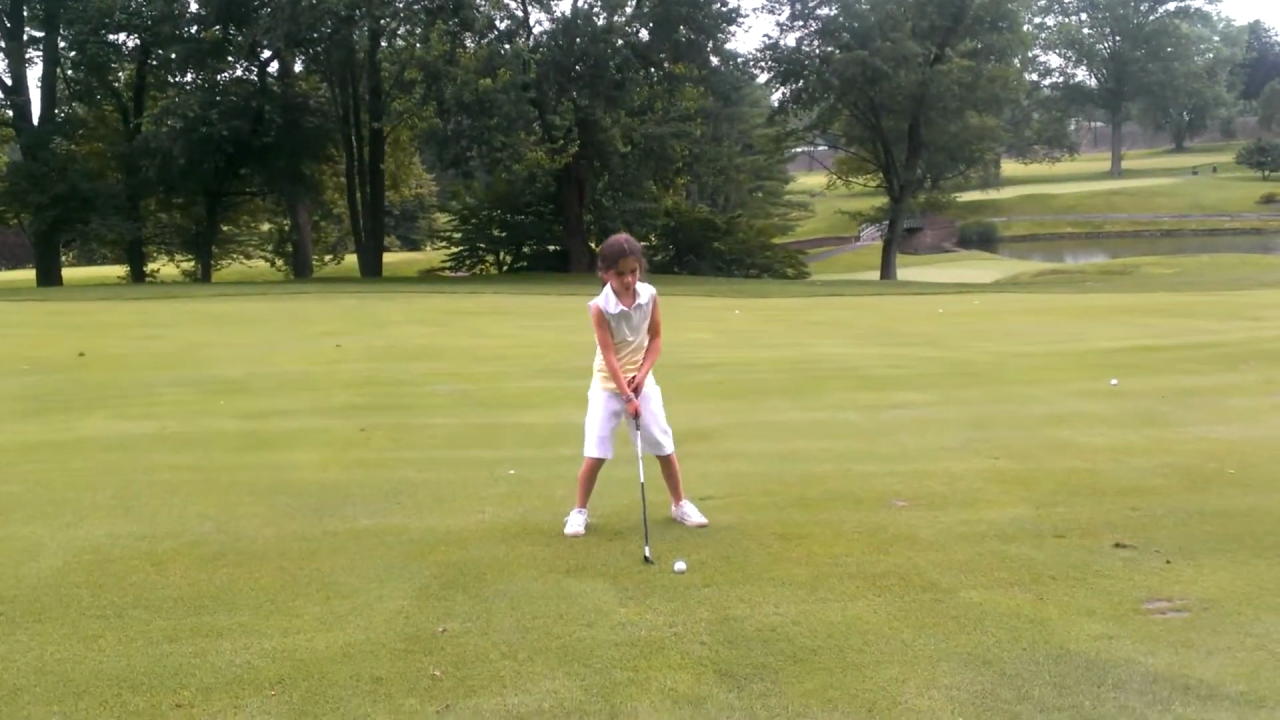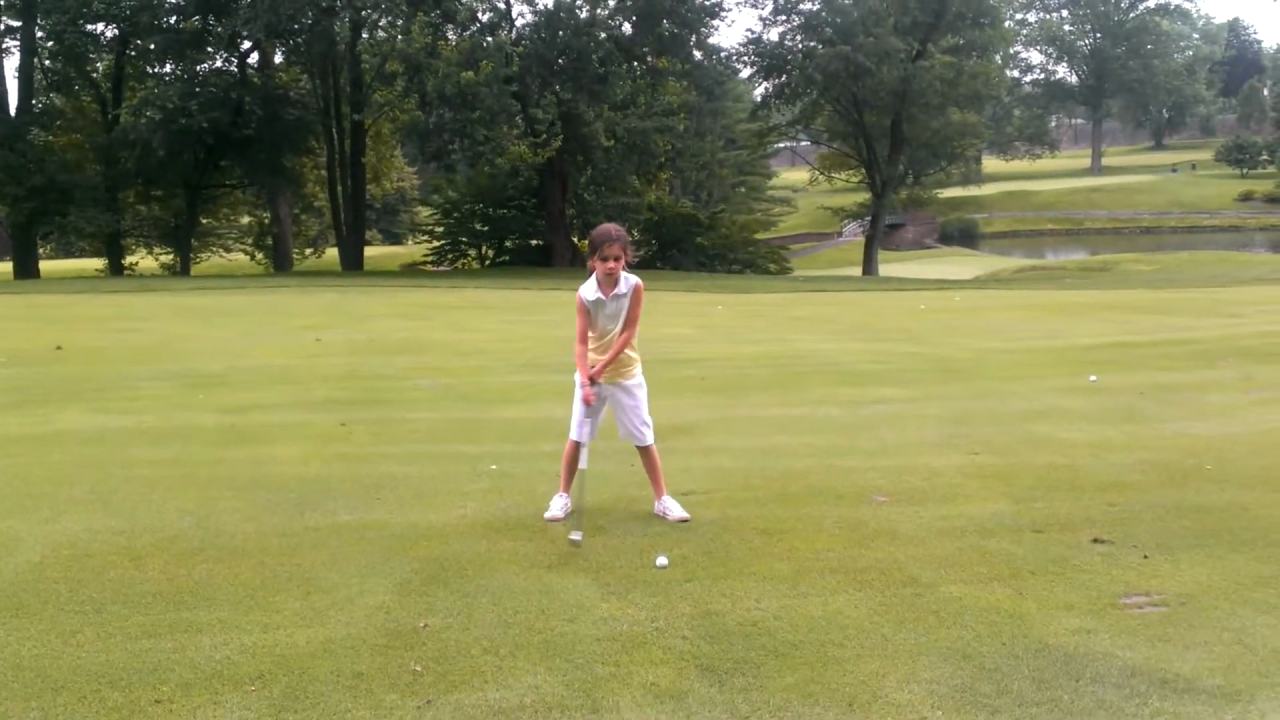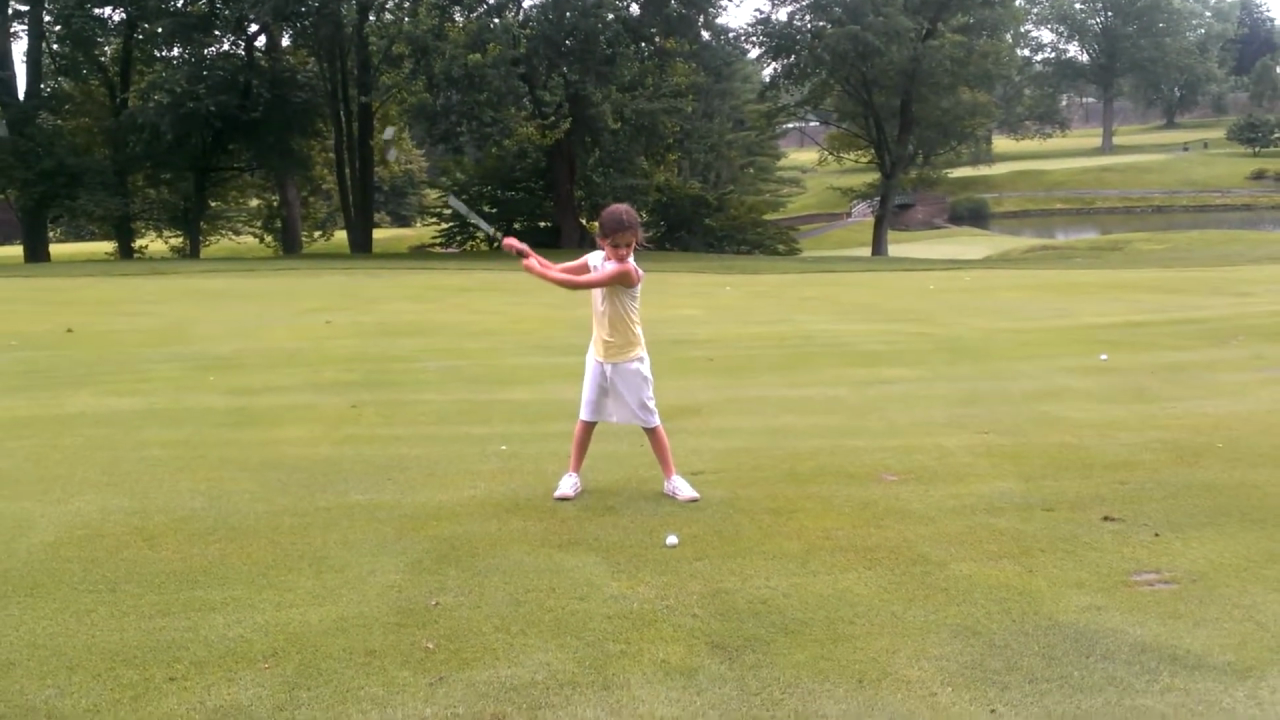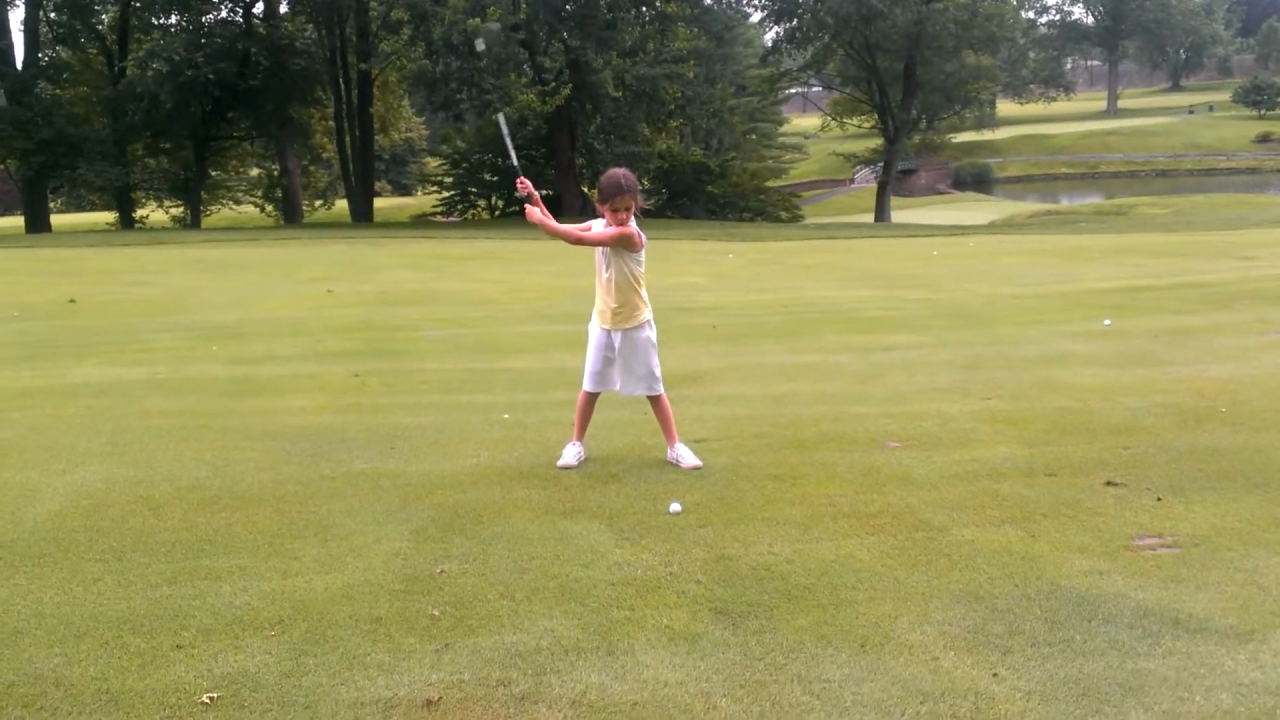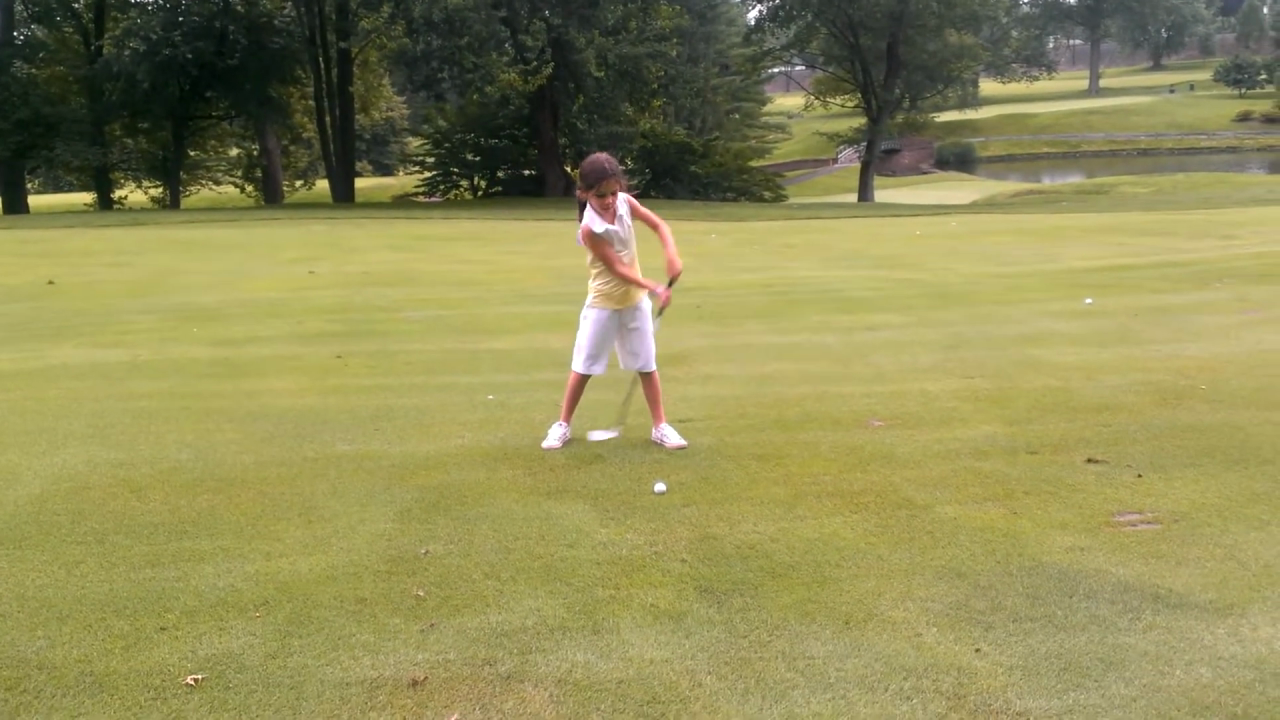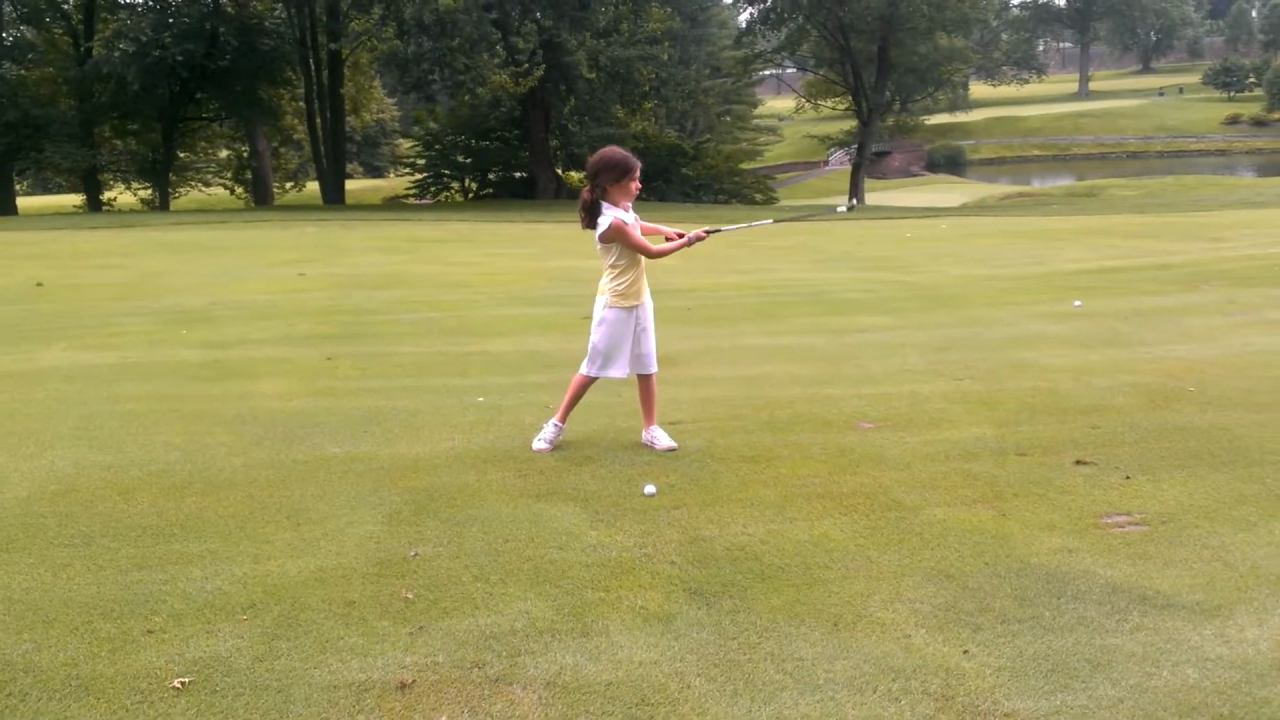
dt=0.5s
person 1, frame 1
left shoulder: (650, 296)
right shoulder: (600, 308)
left elbow: (655, 338)
right elbow: (610, 355)
left wrist: (642, 375)
right wrist: (626, 396)
left hip: (642, 383)
right hip: (608, 386)
left knee: (664, 447)
right knee: (596, 453)
left ankle: (680, 504)
right ankle: (579, 511)
person 1, frame 2
left shoulder: (634, 286)
right shoulder: (585, 294)
left elbow: (628, 333)
right elbow: (581, 342)
left wrist: (604, 368)
right wrist: (585, 380)
left hip: (626, 374)
right hip: (591, 372)
left knee: (644, 438)
right knee: (577, 436)
left ankle: (662, 499)
right ankle: (563, 496)
person 1, frame 3
left shoulder: (627, 271)
right shoulder: (595, 259)
left elbow: (576, 283)
right elbow: (558, 270)
left wrist: (536, 269)
right wrist: (529, 253)
left hip: (628, 357)
right hip: (599, 354)
left knee: (649, 419)
right knee: (587, 416)
left ankle: (671, 478)
right ankle: (572, 475)
person 1, frame 4
left shoulder: (630, 234)
right shoulder: (599, 226)
left elbow: (576, 239)
right elbow: (562, 229)
left wrist: (539, 220)
right wrist: (536, 200)
left hip: (635, 324)
right hip: (603, 322)
left knee: (653, 387)
right knee: (591, 385)
left ankle: (674, 446)
right ankle: (576, 444)
person 1, frame 5
left shoulder: (623, 202)
right shoulder: (590, 229)
left elbow: (658, 224)
right elbow: (618, 269)
left wrist: (671, 253)
right wrist: (653, 288)
left hip: (635, 302)
right hip: (602, 305)
left knee: (647, 365)
right knee: (583, 366)
left ankle: (660, 426)
right ankle: (563, 424)
person 1, frame 6
left shoulder: (623, 208)
right shoulder: (613, 223)
right elbow: (649, 251)
left wrist: (665, 229)
right wrist: (687, 241)
left hip: (639, 301)
right hip: (616, 305)
left knee: (646, 367)
right knee: (593, 368)
left ankle: (650, 428)
right ankle: (557, 424)
